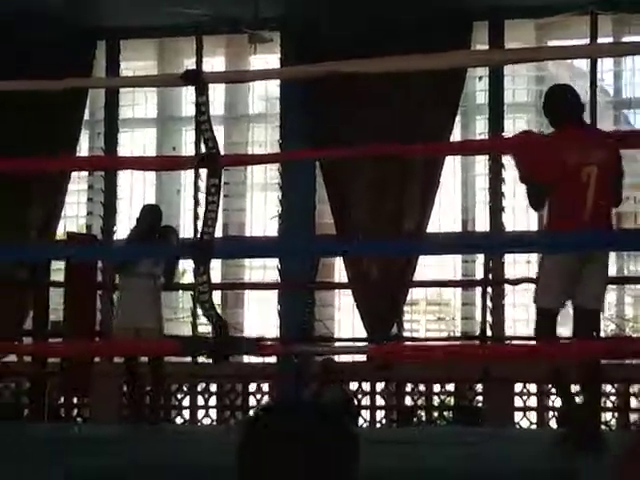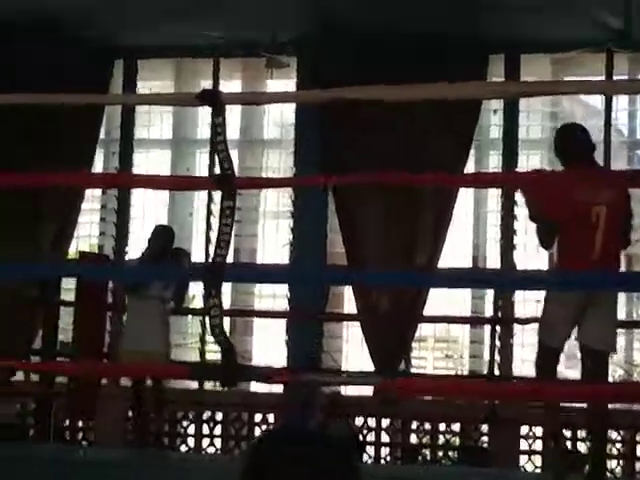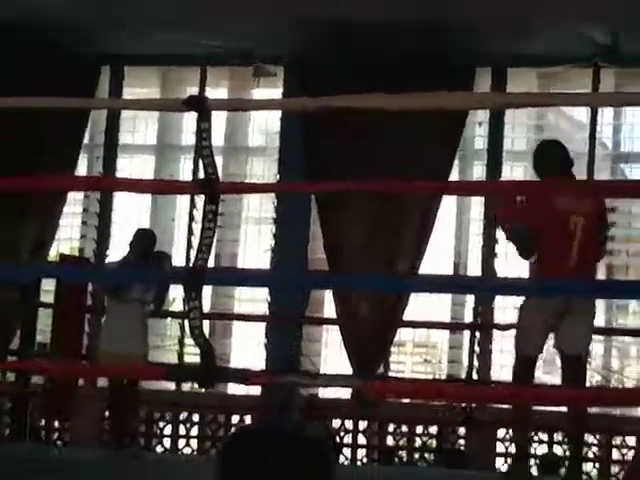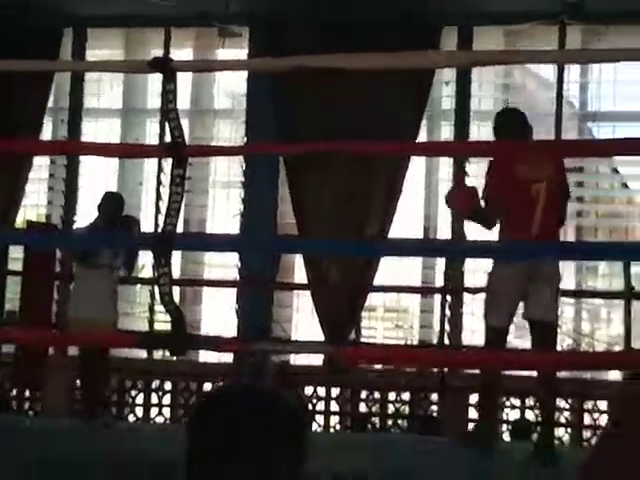
dt=0.1s
person 1, frame 1
left shoulder: (549, 147)
right shoulder: (607, 145)
left elbow: (538, 202)
right elbow: (616, 198)
left wrist: (528, 173)
left knee: (545, 326)
right knee: (587, 329)
left ankle: (567, 403)
right ankle: (591, 419)
person 1, frame 2
left shoulder: (559, 185)
right shoulder: (616, 187)
left elbow: (547, 240)
right elbow: (624, 239)
left wrist: (537, 210)
right hip: (605, 284)
left knee: (547, 360)
right knee: (596, 372)
left ankle: (557, 447)
person 1, frame 3
left shoulder: (539, 197)
right shoulder: (594, 199)
left elbow: (526, 250)
right elbow: (599, 250)
left wrist: (512, 230)
right hip: (582, 292)
left knee: (524, 370)
right knee: (575, 377)
person 1, frame 4
left shoulder: (501, 165)
right shoulder: (555, 164)
left elbow: (491, 216)
right elbow: (560, 217)
left wrist: (470, 207)
left hip: (512, 258)
right hip: (547, 259)
left knee: (496, 341)
right knee: (543, 346)
left ankle: (487, 429)
right ankle: (546, 437)
person 2, frame 1
right shoulder: (126, 245)
left elbow: (168, 278)
right elbow: (119, 267)
right wrist: (132, 241)
left hip: (150, 314)
right hip: (126, 313)
left knee: (155, 360)
right knee: (130, 362)
left ankle: (155, 408)
right ankle: (136, 409)
person 2, frame 2
right shoulder: (135, 266)
left elbow: (178, 301)
right elbow: (130, 288)
right wrist: (145, 262)
left hip: (157, 339)
right hip: (133, 337)
left knee: (157, 385)
right knee: (137, 386)
left ankle: (156, 434)
right ankle: (141, 433)
person 2, frame 3
right shoulder: (115, 268)
left elbow: (158, 304)
right elbow: (110, 291)
right wrist: (127, 266)
left hip: (136, 341)
right hip: (111, 338)
left knee: (131, 387)
right knee: (115, 387)
left ankle: (127, 434)
right ankle: (117, 435)
person 2, frame 4
right shoulder: (83, 234)
left elbow: (128, 268)
right elbow: (79, 257)
right wrist: (95, 231)
left hip: (105, 308)
right hip: (80, 305)
left knee: (100, 354)
right knee: (85, 354)
left ankle: (97, 405)
right ankle: (89, 403)
